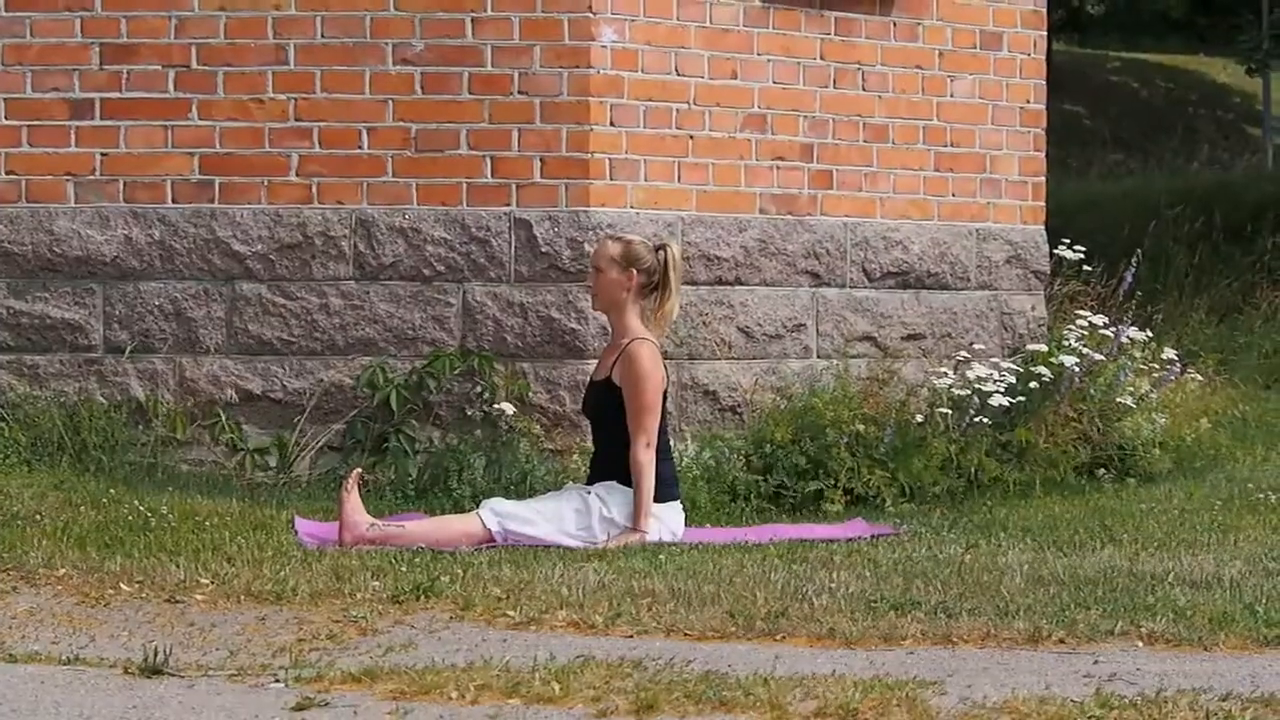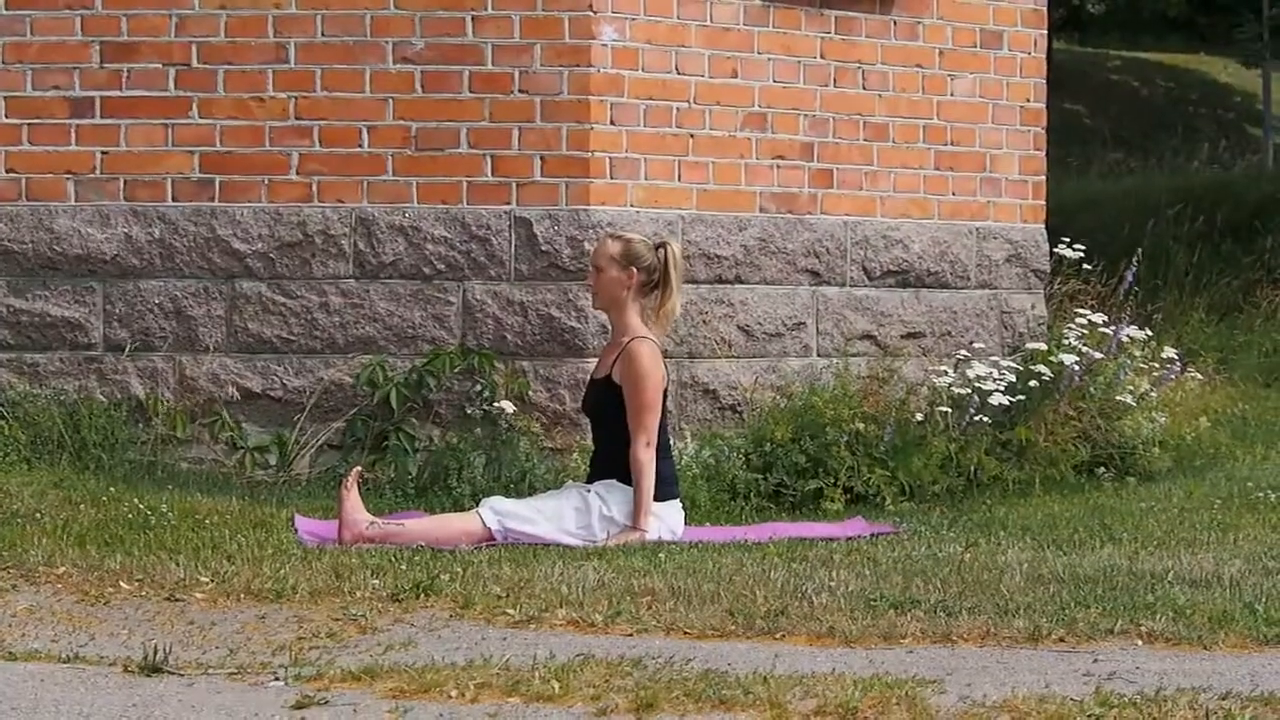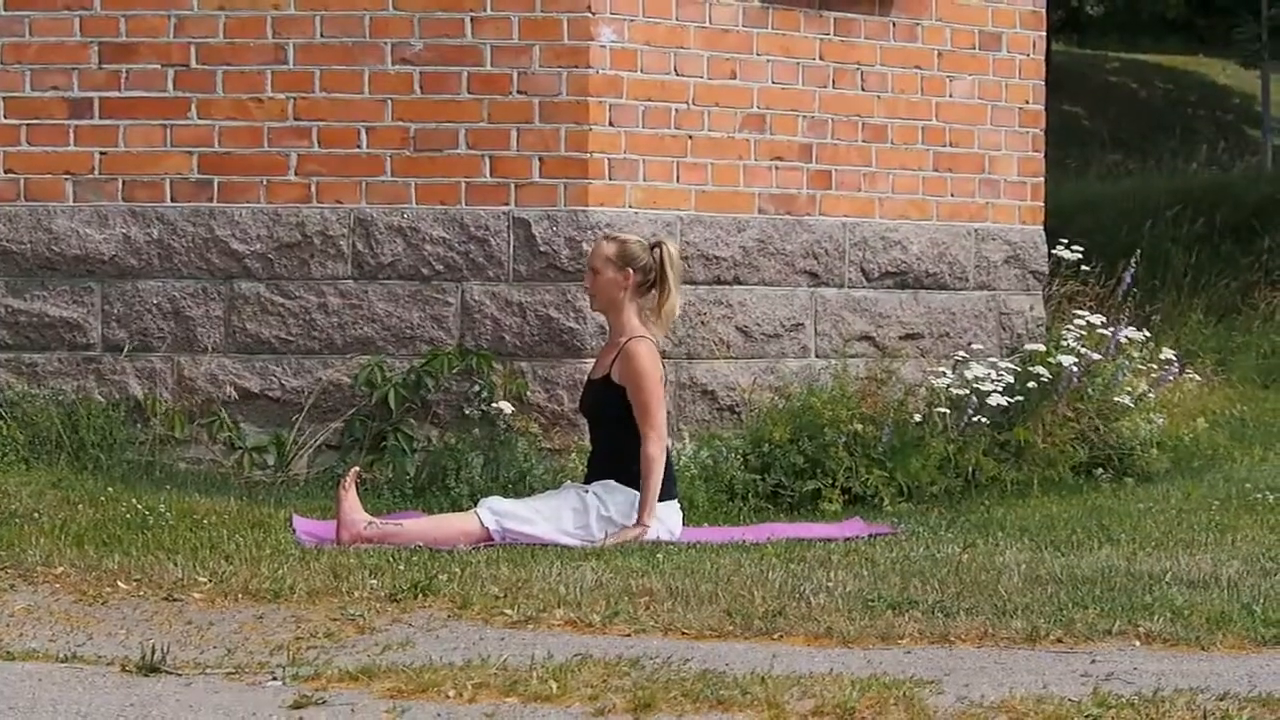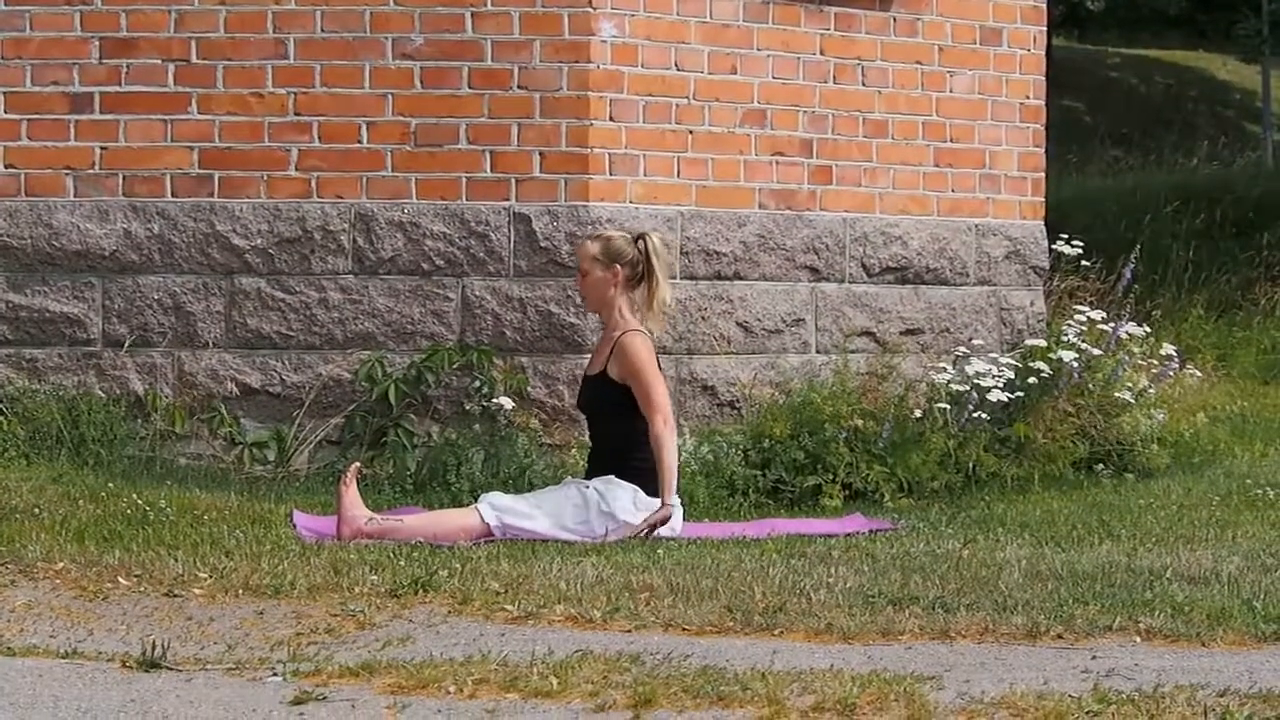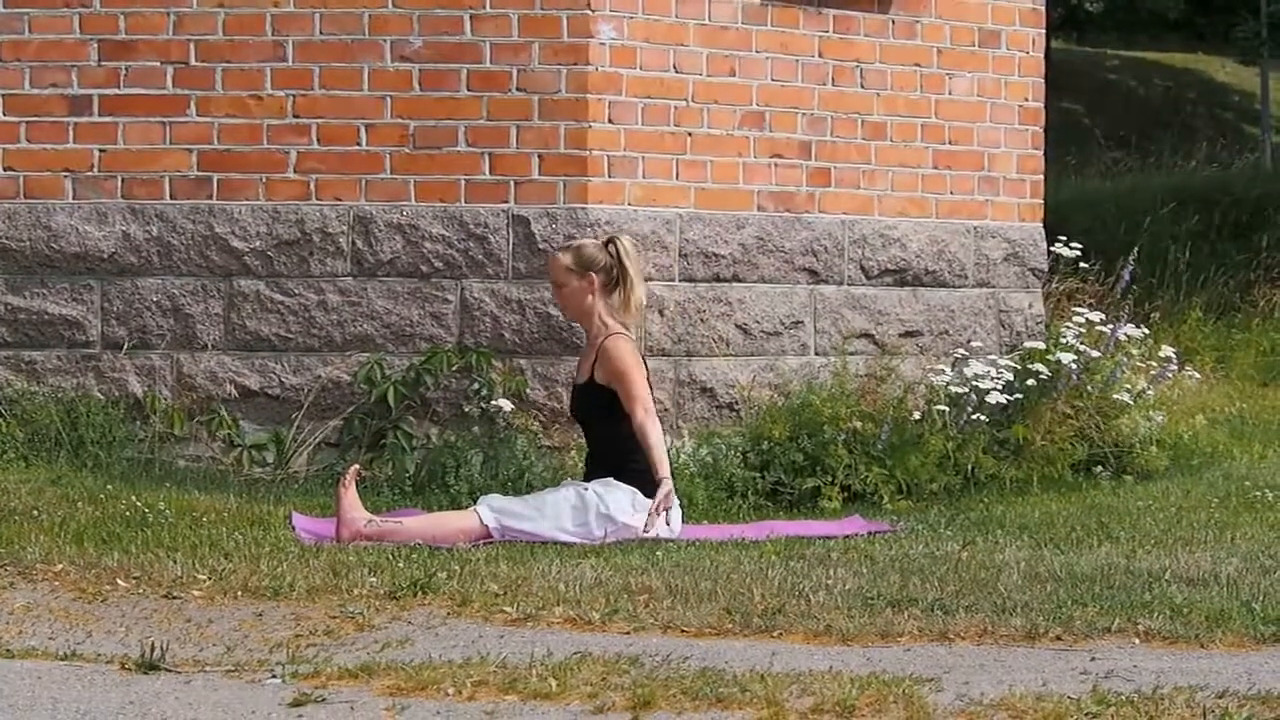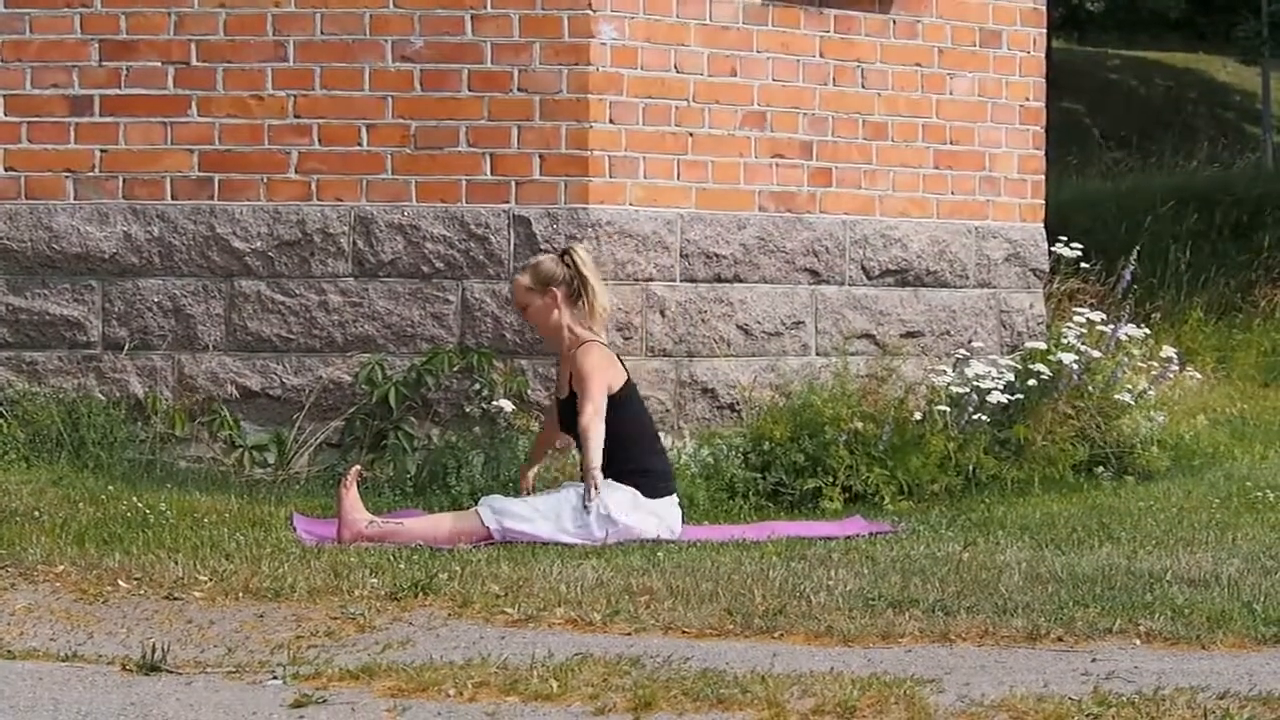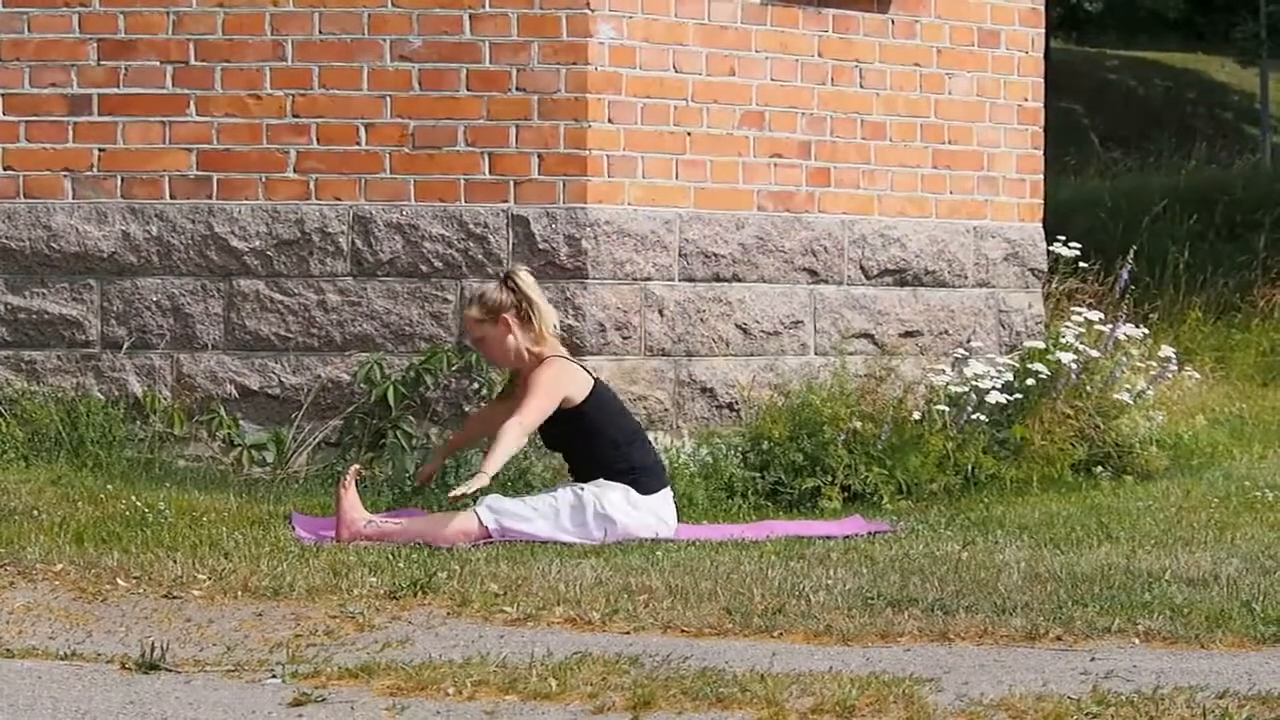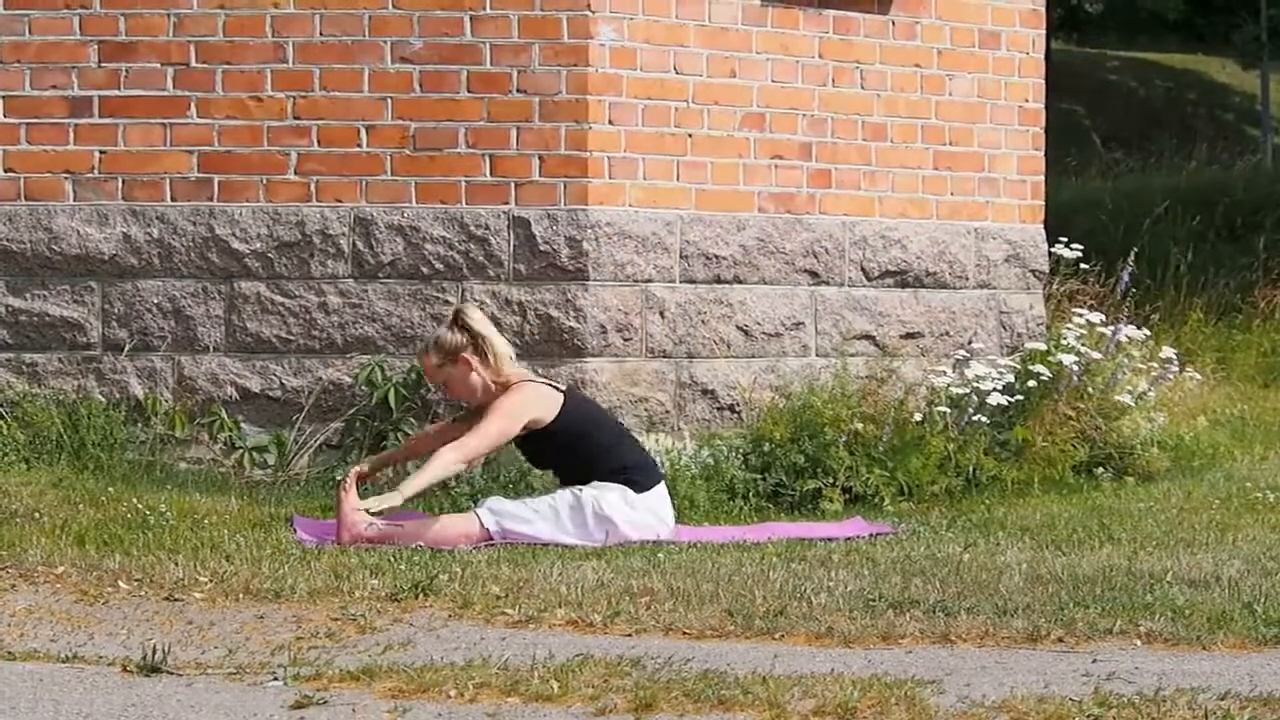
dt=0.2s
person 1, frame 1
left shoulder: (639, 353)
right shoulder: (616, 350)
left elbow: (644, 445)
left wrist: (640, 527)
left hip: (638, 507)
right hip: (609, 497)
left knee: (500, 520)
right knee: (502, 512)
left ankle: (370, 534)
right ankle: (376, 530)
person 1, frame 2
left shoulder: (639, 352)
right shoulder: (617, 348)
left elbow: (645, 444)
left wrist: (640, 525)
left hip: (635, 505)
right hip: (610, 496)
left knee: (499, 518)
right knee: (502, 512)
left ankle: (370, 532)
right ankle: (375, 529)
person 1, frame 3
left shoulder: (637, 351)
right shoulder: (615, 347)
left elbow: (654, 439)
left wrist: (645, 521)
left hip: (633, 504)
right hip: (609, 496)
left knee: (497, 519)
right knee: (500, 512)
left ankle: (367, 531)
right ankle: (373, 529)
person 1, frame 4
left shoulder: (631, 344)
right shoulder: (611, 341)
left elbow: (662, 422)
left wrist: (668, 497)
left hip: (635, 502)
right hip: (612, 492)
left knee: (498, 514)
right knee: (502, 507)
left ankle: (368, 528)
right ankle: (374, 524)
person 1, frame 5
left shoulder: (614, 347)
right shoulder: (596, 345)
left elbow: (643, 415)
left wrist: (664, 480)
left hip: (632, 502)
right hip: (610, 495)
left knee: (495, 518)
right knee: (497, 510)
left ankle: (368, 530)
right ankle: (373, 525)
person 1, frame 6
left shoulder: (588, 356)
right shoulder: (570, 353)
left elbow: (591, 416)
right elbow: (557, 416)
left wrist: (593, 469)
right wrist: (530, 464)
left hip: (639, 508)
right hip: (618, 499)
left knee: (495, 519)
right knee: (496, 514)
left ankle: (367, 531)
right ankle: (372, 526)
person 1, frame 7
left shoulder: (553, 372)
right shoulder: (530, 370)
left elbow: (519, 428)
right elbow: (488, 416)
left wrist: (486, 473)
right wrist: (441, 453)
left hip: (635, 505)
right hip: (616, 498)
left knee: (492, 518)
right knee: (495, 515)
left ankle: (365, 530)
person 1, frame 8
left shoulder: (523, 398)
right shoulder: (506, 392)
left elbow: (460, 452)
right elbow: (441, 433)
left wrist: (397, 495)
right wrist: (374, 464)
left hip: (630, 505)
right hip: (618, 500)
left knee: (491, 522)
left ankle: (367, 532)
